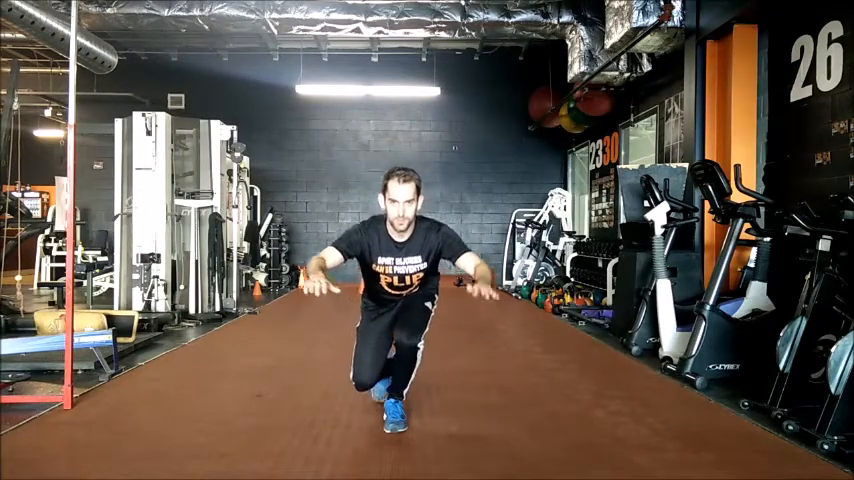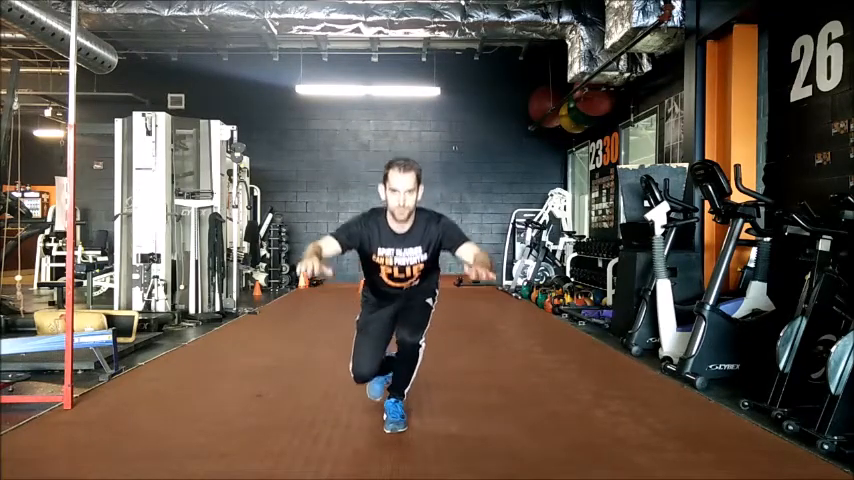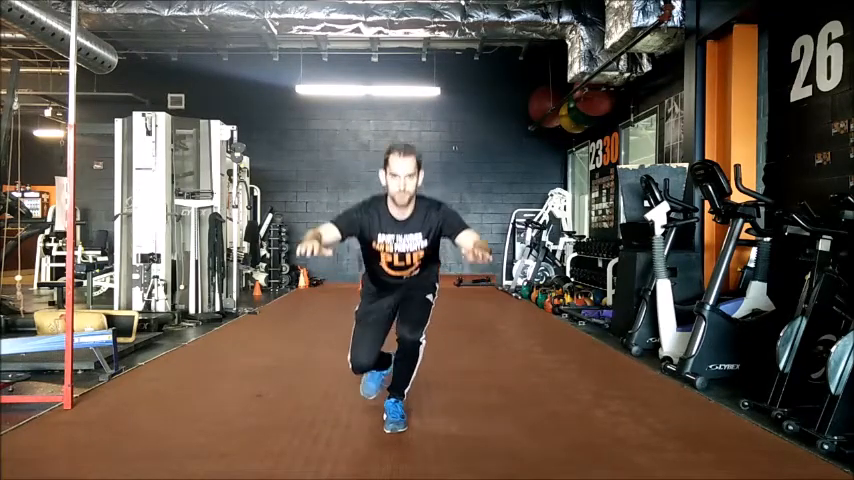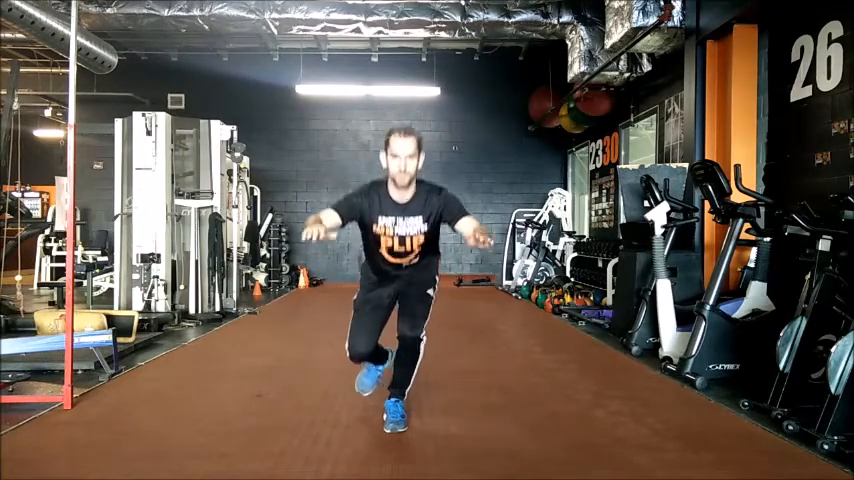
dt=0.1s
person 1, frame 1
left shoulder: (436, 234)
right shoulder: (365, 233)
left elbow: (478, 266)
right elbow: (322, 260)
left wrist: (483, 281)
right wrist: (315, 273)
left hip: (418, 298)
right hip: (378, 304)
left knee: (408, 342)
right knee: (364, 381)
left ankle: (395, 400)
right ankle: (388, 369)
person 1, frame 2
left shoulder: (437, 225)
right shoulder: (365, 225)
left elbow: (476, 254)
right elbow: (321, 246)
left wrist: (480, 265)
right wrist: (312, 257)
left hip: (419, 293)
right hip: (378, 298)
left knee: (409, 340)
right knee: (363, 373)
left ankle: (395, 400)
right ankle: (386, 367)
person 1, frame 3
left shoulder: (437, 212)
right shoulder: (366, 212)
left elbow: (474, 242)
right elbow: (320, 234)
left wrist: (479, 250)
right wrist: (313, 240)
left hip: (419, 285)
right hip: (378, 289)
left knee: (411, 337)
right knee: (361, 362)
left ankle: (395, 401)
right ankle: (383, 365)
person 1, frame 4
left shoulder: (437, 198)
right shoulder: (366, 196)
left elbow: (472, 227)
right elbow: (323, 218)
left wrist: (477, 235)
right wrist: (316, 224)
left hip: (419, 276)
right hip: (377, 277)
left knee: (411, 334)
right knee: (359, 351)
left ankle: (396, 400)
right ankle: (379, 360)
